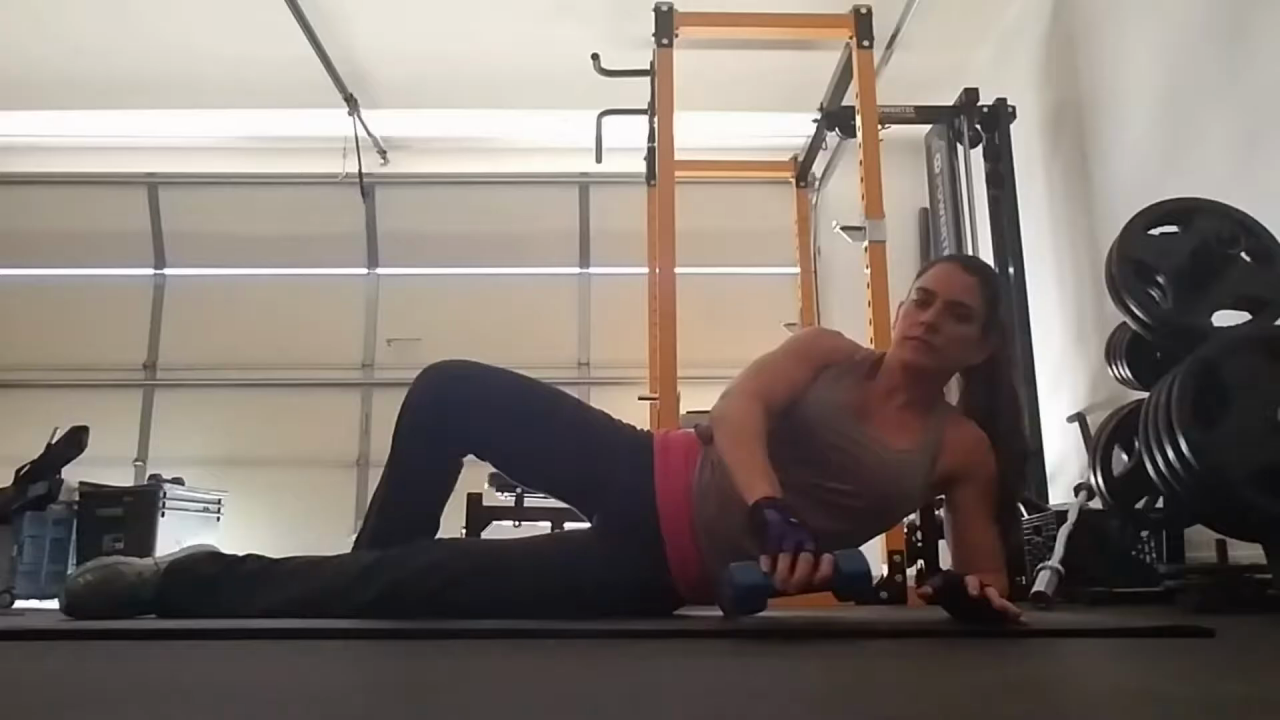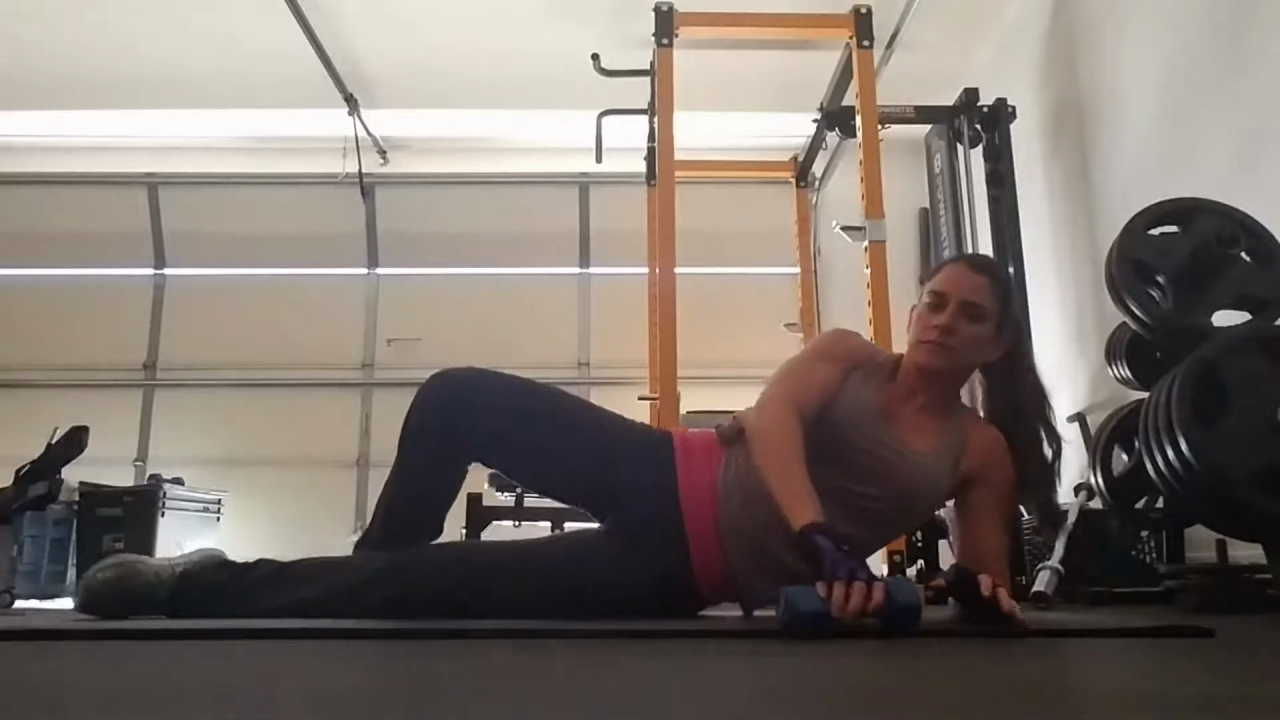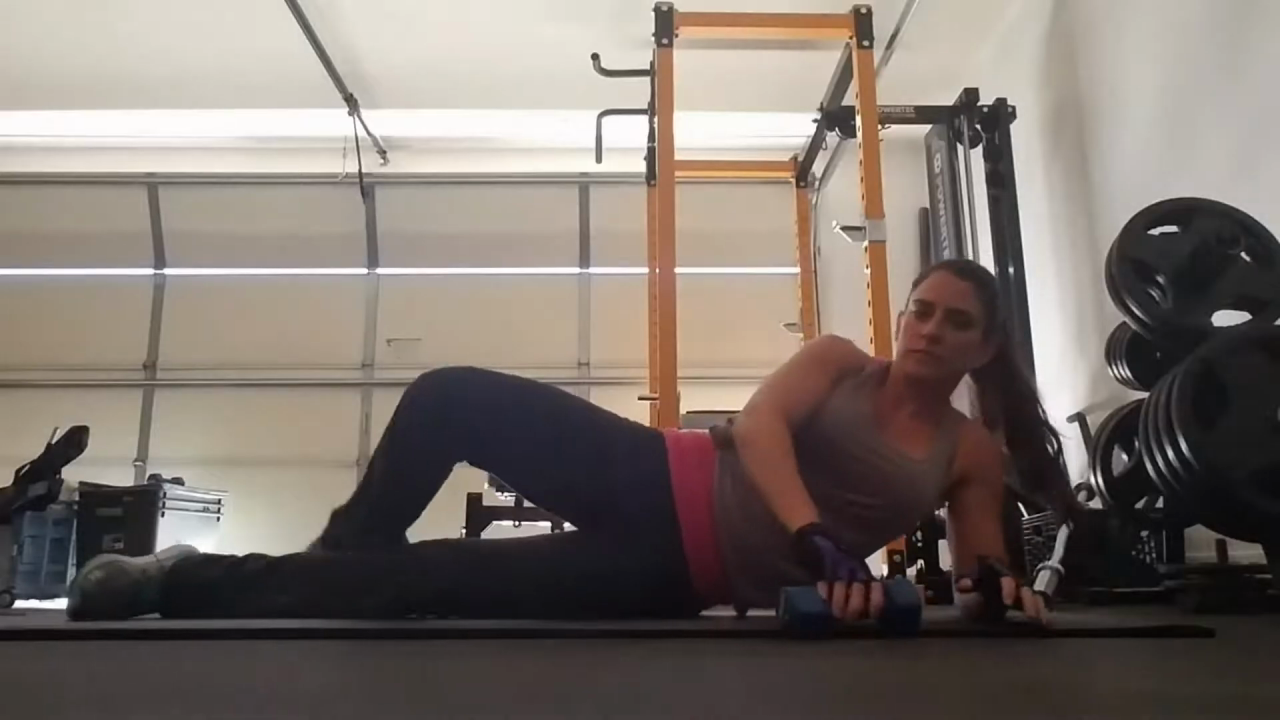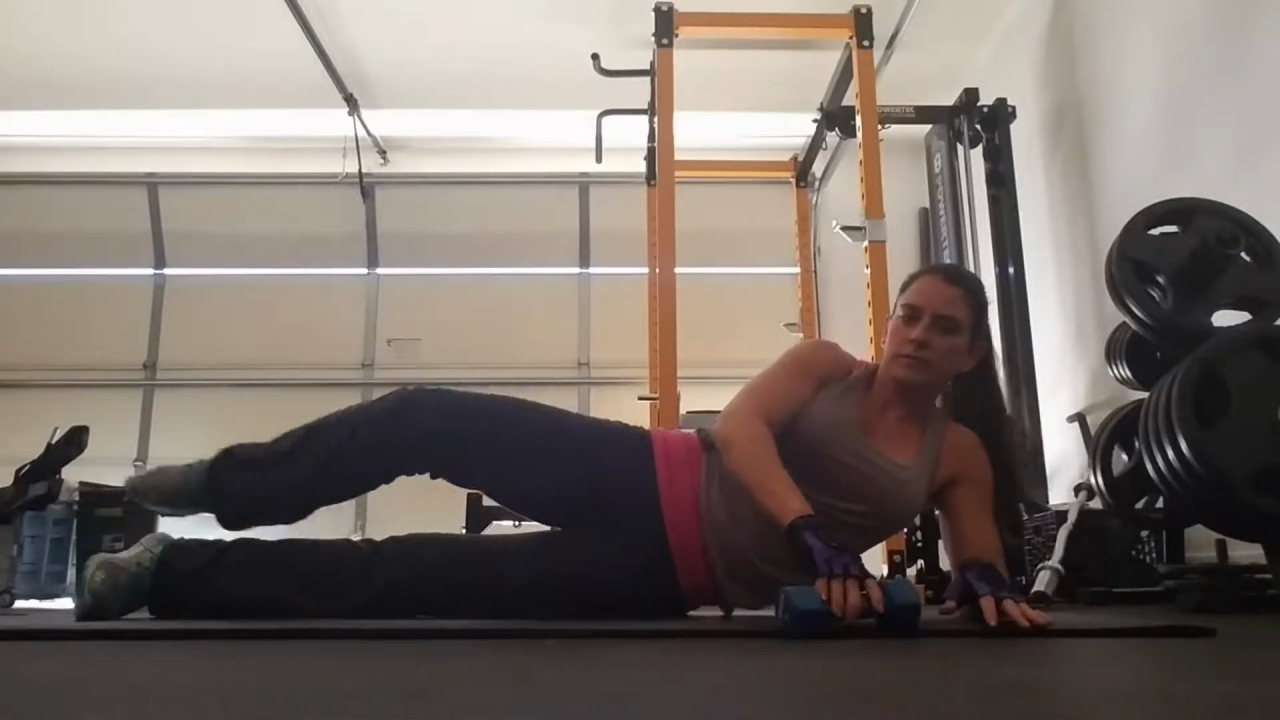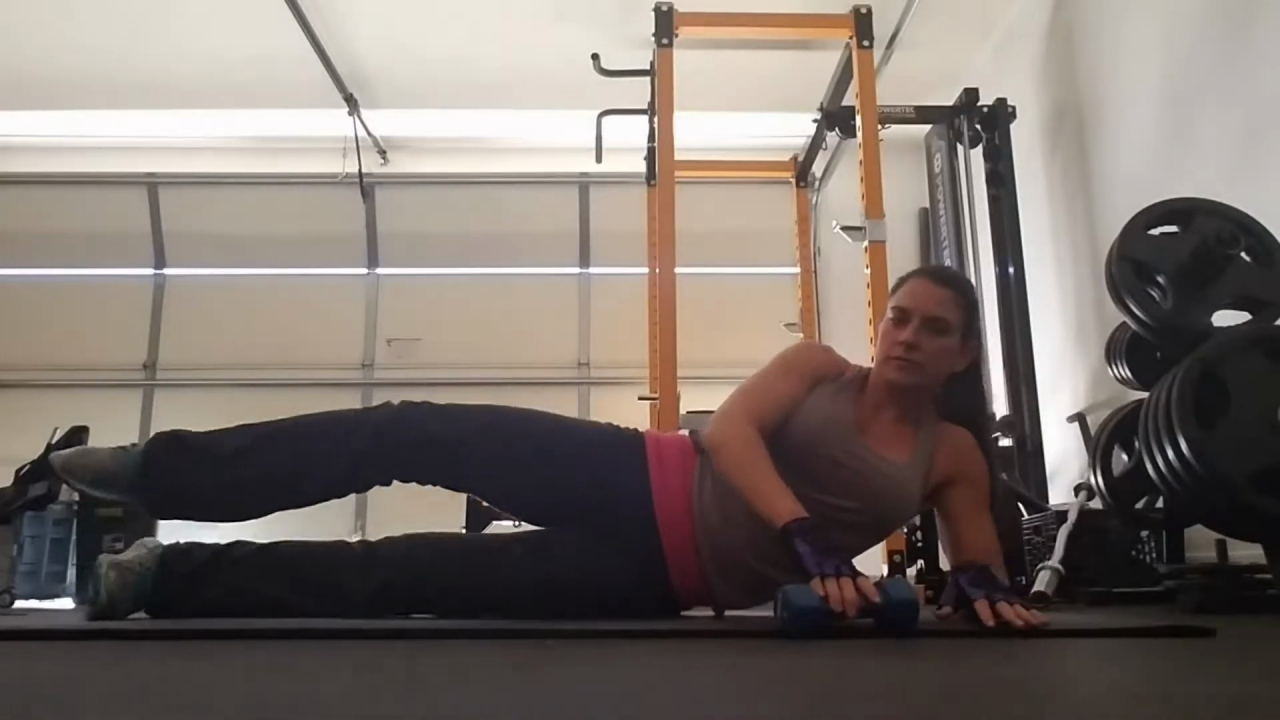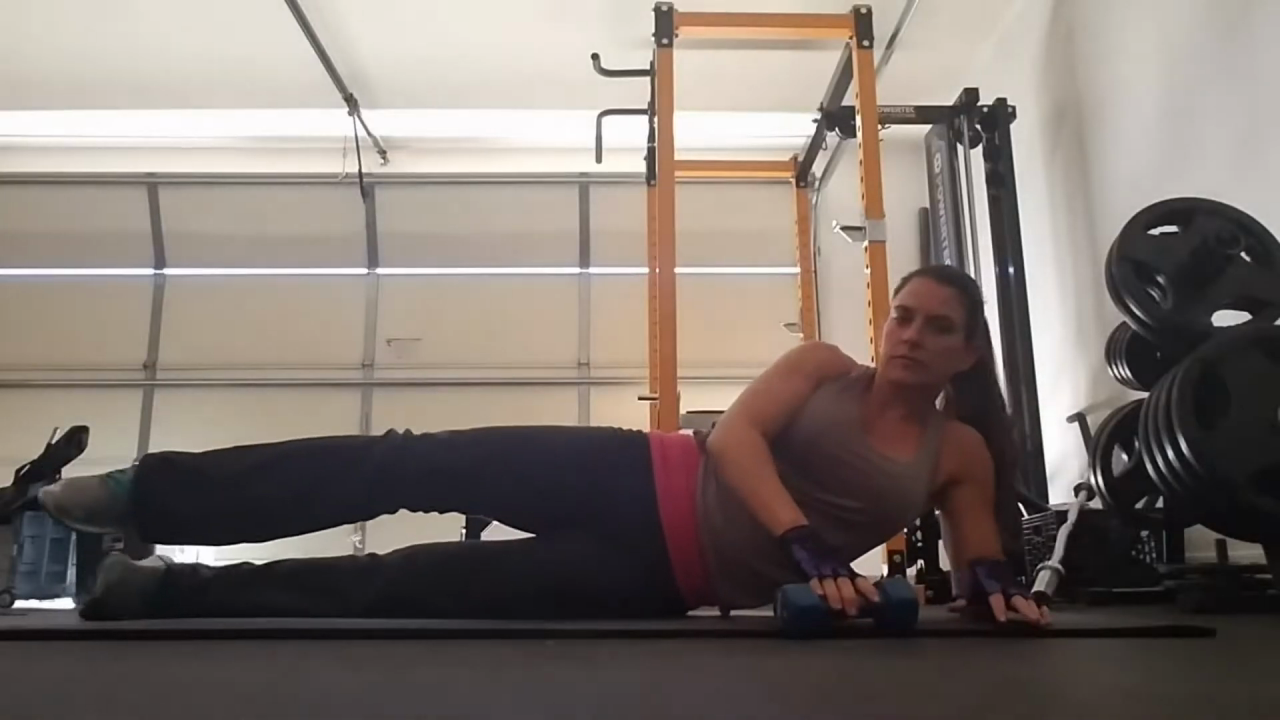
dt=0.2s
person 1, frame 1
left shoulder: (965, 451)
right shoulder: (827, 352)
left elbow: (981, 575)
right elbow: (737, 407)
left wrist: (981, 592)
right wrist: (771, 508)
left hip: (665, 575)
right hip: (647, 478)
left knee: (430, 583)
right knee: (450, 391)
left ankle: (188, 587)
right ankle: (370, 571)
person 1, frame 2
left shoulder: (981, 452)
right shoulder: (847, 354)
left elbow: (983, 571)
right elbow: (771, 421)
left wrist: (987, 588)
right wrist: (817, 532)
left hip: (686, 576)
right hip: (667, 479)
left knee: (447, 583)
right knee: (459, 399)
left ankle: (200, 592)
right ankle: (378, 568)
person 1, frame 3
left shoulder: (972, 456)
right shoulder: (838, 360)
left elbow: (981, 570)
right elbow: (757, 425)
left wrist: (996, 584)
right wrist: (816, 540)
left hip: (678, 577)
right hip: (660, 477)
left knee: (432, 583)
right knee: (454, 397)
left ankle: (186, 582)
right ankle: (348, 549)
person 1, frame 4
left shoulder: (960, 456)
right shoulder: (825, 365)
left elbow: (980, 567)
right elbow: (739, 426)
left wrist: (984, 585)
right wrist: (810, 536)
left hip: (662, 576)
right hip: (645, 476)
left knee: (416, 577)
right knee: (424, 418)
left ankle: (177, 573)
right ankle: (224, 489)
person 1, frame 5
left shoulder: (954, 458)
right shoulder: (819, 366)
left elbow: (977, 567)
right elbow: (727, 429)
left wrist: (982, 588)
right wrist: (804, 536)
left hip: (657, 578)
right hip: (638, 479)
left knee: (409, 575)
right knee: (412, 435)
left ankle: (173, 578)
right ankle: (157, 470)
person 1, frame 6
left shoulder: (961, 455)
right shoulder: (825, 365)
left elbow: (980, 567)
right elbow: (734, 434)
left wrist: (995, 584)
right wrist: (804, 543)
left hip: (663, 583)
right hip: (642, 483)
left knee: (418, 584)
right knee: (414, 465)
left ankle: (166, 591)
right ankle: (146, 492)
